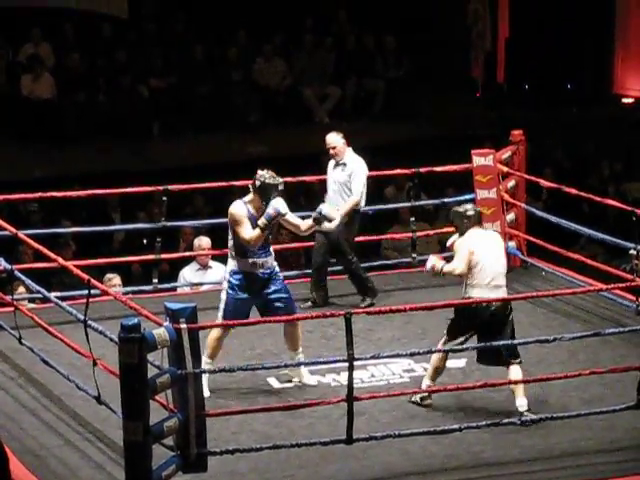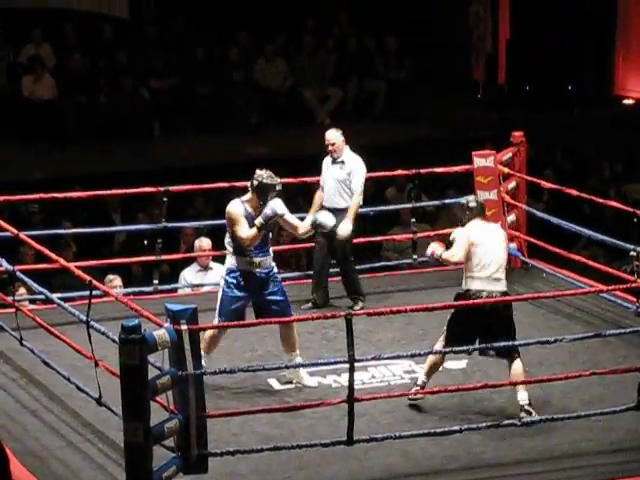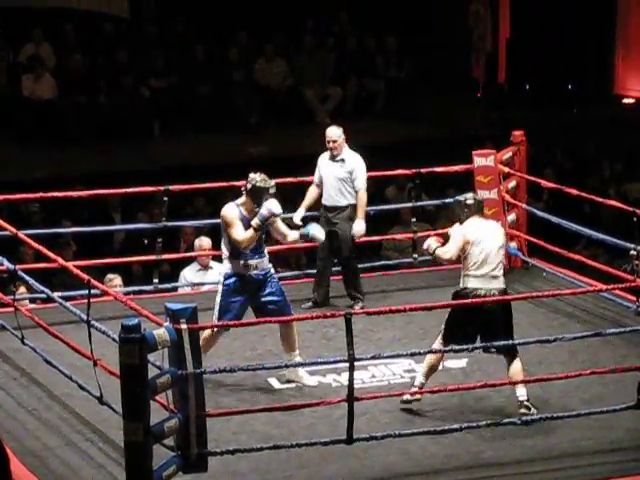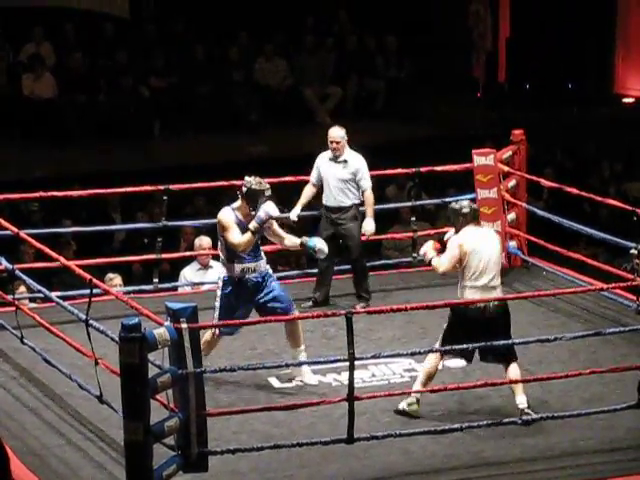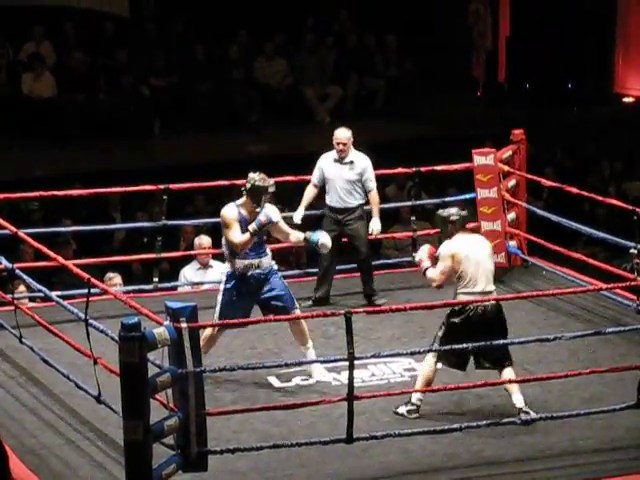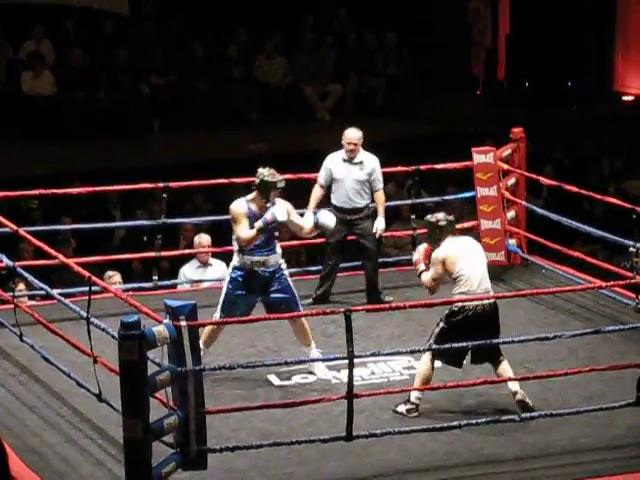
dt=0.1s
person 1, frame 1
left shoulder: (464, 241)
right shoulder: (496, 238)
left elbow: (459, 270)
left wrist: (438, 265)
left hip: (474, 304)
right hip: (500, 304)
left knee: (444, 347)
right knee: (511, 359)
left ankle: (424, 392)
right ankle: (523, 409)
person 1, frame 2
left shoulder: (466, 232)
right shoulder: (499, 231)
left elbow: (456, 258)
left wrist: (437, 251)
left hip: (473, 296)
right hip: (499, 296)
left knee: (445, 343)
right knee: (511, 354)
left ankle: (420, 386)
right ankle: (524, 404)
person 1, frame 3
left shoulder: (463, 230)
right shoulder: (498, 228)
left elbow: (448, 255)
left wrist: (433, 247)
left hip: (470, 295)
right hip: (497, 295)
left knee: (443, 343)
right knee: (510, 352)
left ankle: (416, 388)
right ankle: (523, 401)
person 1, frame 4
left shoulder: (459, 240)
right shoulder: (493, 235)
left elbow: (443, 268)
left wrist: (430, 255)
left hip: (469, 306)
right hip: (496, 305)
left knee: (437, 351)
right knee: (509, 359)
left ankle: (413, 400)
right ankle: (523, 407)
person 1, frame 5
left shoulder: (450, 248)
right shoulder: (484, 242)
left elbow: (437, 281)
left wrist: (425, 264)
left hip: (465, 310)
right hip: (491, 308)
left knee: (433, 354)
right knee: (502, 362)
left ankle: (413, 404)
right ankle: (521, 407)
person 1, frame 6
left shoulder: (440, 254)
right shoulder: (472, 242)
left elbow: (431, 287)
left wrist: (421, 267)
left hip: (464, 310)
right hip: (489, 307)
left knee: (429, 353)
right knee: (494, 355)
left ankle: (412, 402)
right ankle: (518, 393)
person 2, frame 1
left shoulder: (271, 207)
right shoulder: (238, 209)
left elbow: (301, 228)
right elbow: (250, 241)
left wrist: (317, 219)
right wrist: (267, 219)
left hip: (268, 272)
right hip: (241, 275)
left knee: (291, 318)
right knee: (224, 326)
left ankle: (299, 368)
right ankle: (203, 372)
person 2, frame 2
left shoulder: (271, 207)
right shoulder: (235, 208)
left elbow: (299, 229)
right elbow: (247, 240)
left wrist: (315, 223)
right wrist: (264, 219)
left hip: (266, 272)
right hip: (238, 274)
left knee: (287, 319)
right knee: (221, 326)
left ankle: (295, 369)
person 2, frame 3
left shoulder: (265, 209)
right shoulder: (230, 212)
left elbow: (286, 236)
right elbow: (243, 243)
left wrist: (305, 233)
right wrist: (260, 220)
left hip: (263, 273)
right hip: (236, 277)
left knee: (287, 319)
right knee: (218, 327)
left ankle: (294, 368)
person 2, frame 4
left shoulder: (261, 212)
right shoulder: (226, 216)
left elbow: (282, 239)
right elbow: (241, 246)
left wrist: (305, 243)
right wrist: (258, 223)
left hip: (262, 275)
right hip: (235, 281)
left knee: (291, 315)
right knee: (219, 331)
left ankle: (301, 365)
person 2, frame 5
left shoulder: (264, 211)
right shoulder: (230, 212)
left elbow: (287, 235)
right elbow: (238, 245)
left wrist: (308, 237)
right wrist: (258, 225)
left hip: (266, 272)
right hip: (238, 276)
left knee: (293, 314)
right knee: (219, 326)
left ankle: (311, 360)
person 2, frame 6
left shoulder: (282, 206)
right shoulder: (239, 207)
left elbow: (305, 229)
right elbow: (244, 241)
left wrist: (317, 223)
right wrist: (264, 223)
left hip: (274, 269)
right hip: (244, 271)
left knee: (296, 315)
right knee: (222, 318)
left ankle: (315, 359)
person 3, frame 1
left shoulder: (356, 164)
right shoulder: (332, 164)
left elbow: (356, 198)
left wrist: (337, 214)
left hip: (346, 218)
left knee: (346, 259)
right knee: (318, 258)
left ankle: (368, 293)
right ankle: (319, 297)
person 3, frame 2
left shoulder: (355, 162)
right shoulder: (327, 162)
left elbow: (357, 195)
left wrist: (348, 221)
right wrist: (311, 214)
left hip: (344, 215)
left knee: (344, 259)
right knee: (320, 259)
left ankle: (357, 298)
right ankle: (319, 299)
person 3, frame 3
left shoulder: (354, 160)
right shoulder: (323, 159)
left elbow: (361, 192)
right elbow: (316, 186)
left wrist: (360, 220)
right wrist: (302, 208)
left hip: (345, 213)
right hip: (325, 212)
left knee: (347, 258)
right knee: (322, 258)
left ankle: (357, 297)
right ankle: (319, 297)
person 3, frame 4
left shoulder: (357, 160)
right shoulder: (322, 159)
left elbow: (367, 191)
right elbow: (312, 185)
left wrist: (369, 218)
right wrist: (298, 206)
left hip: (349, 214)
right hip: (328, 214)
left knee: (356, 256)
right knee: (325, 257)
left ankle: (363, 297)
right ankle: (320, 297)
person 3, frame 5
left shoulder: (362, 161)
right shoulder: (325, 160)
left elbow: (372, 191)
right elbow: (314, 186)
left wrist: (376, 217)
right wrist: (301, 208)
left hip: (354, 214)
right hip: (332, 214)
left knee: (364, 256)
right knee: (327, 257)
left ankle: (371, 295)
right ankle: (320, 296)
person 3, frame 6
left shoulder: (371, 161)
right shoulder: (332, 159)
left elbow: (378, 191)
right elbow: (320, 186)
left wrist: (381, 217)
right wrist: (310, 211)
left hip: (362, 214)
right hip: (339, 214)
left knee: (371, 255)
right knee: (331, 255)
left ankle: (374, 295)
right ankle: (321, 294)
